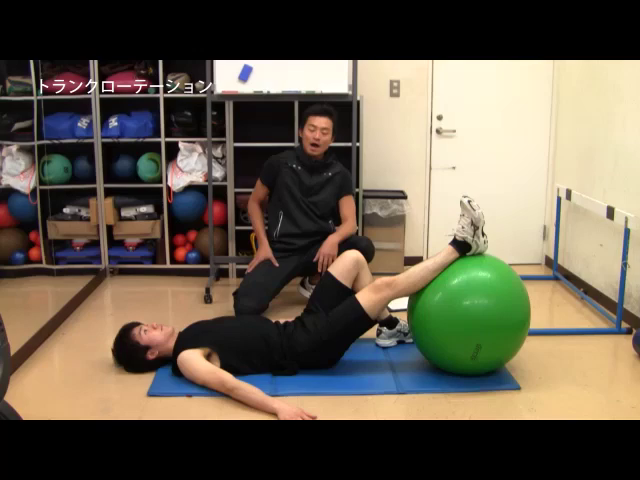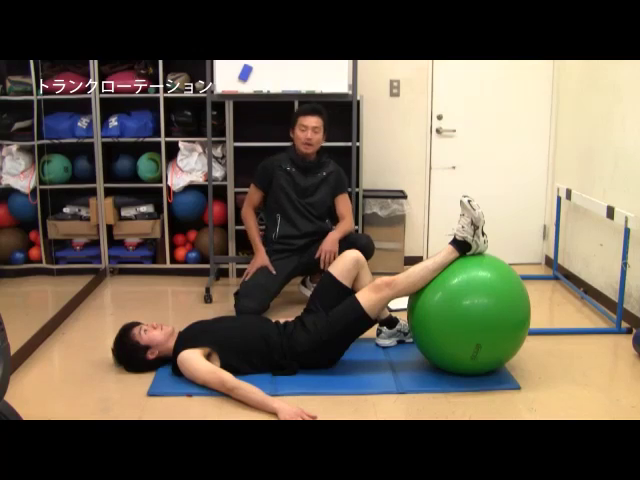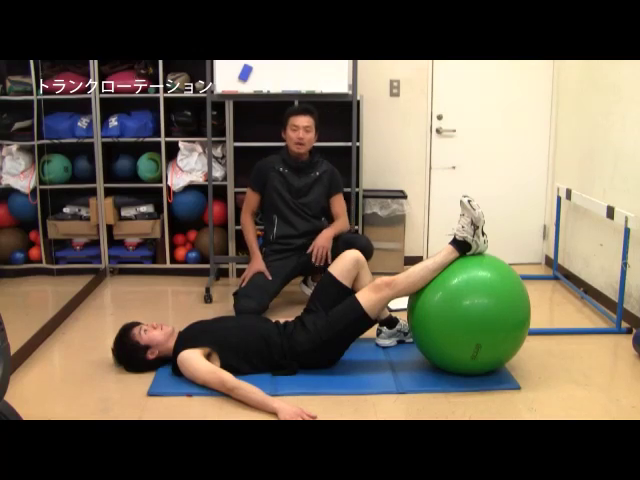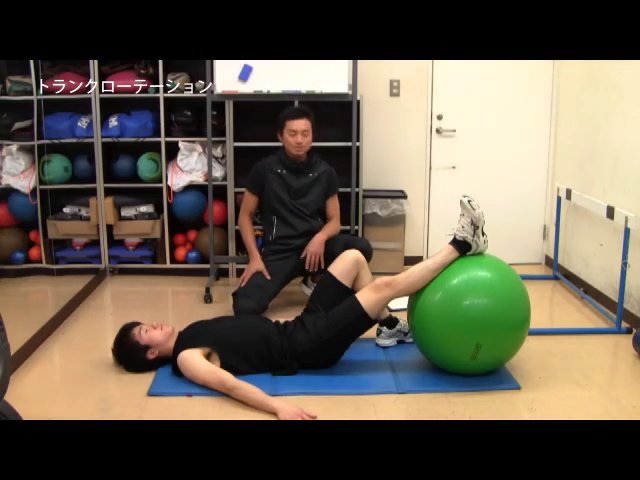
dt=0.3s
person 1, frame 1
left shoulder: (190, 333)
right shoulder: (186, 359)
right elbow: (228, 384)
right wrist: (277, 406)
left hip: (298, 328)
right hip: (305, 348)
left knee: (354, 258)
right knee: (384, 286)
right ankle: (462, 246)
person 1, frame 2
left shoulder: (190, 334)
right shoulder: (186, 358)
right elbow: (227, 383)
right wrist: (277, 406)
left hip: (297, 328)
right hip: (305, 348)
left knee: (354, 257)
right knee: (383, 286)
right ankle: (461, 245)
person 1, frame 3
left shoulder: (191, 333)
right shoulder: (186, 359)
right elbow: (228, 383)
right wrist: (277, 406)
left hip: (297, 328)
right hip: (306, 348)
left knee: (354, 257)
right knee: (384, 285)
right ankle: (462, 244)
person 1, frame 4
left shoulder: (190, 333)
right shoulder: (186, 358)
right elbow: (228, 383)
right wrist: (277, 406)
left hip: (298, 327)
right hip: (305, 348)
left knee: (354, 257)
right knee: (384, 285)
right ankle: (461, 245)
person 2, frame 1
left shoulder: (339, 174)
right shoulder: (279, 164)
left elbow: (350, 222)
right elbow: (254, 203)
left wrist: (334, 239)
right wrist: (263, 244)
left hip: (318, 248)
right hip: (280, 250)
left knee: (364, 247)
right knee: (246, 307)
left ankle: (315, 281)
person 2, frame 2
left shoulder: (333, 173)
right shoulder: (273, 166)
left elbow: (347, 220)
right elbow: (248, 209)
left wrist: (334, 235)
right wrist: (259, 251)
left hip: (318, 247)
right hip: (279, 251)
left knee: (364, 244)
right knee: (247, 308)
left ankle: (316, 280)
person 2, frame 3
left shoulder: (327, 172)
right shoulder: (266, 168)
left elbow: (342, 220)
right elbow: (247, 214)
left wrist: (328, 233)
right wrist: (256, 256)
left hip: (316, 246)
right hip: (278, 251)
left knee: (363, 246)
right knee: (246, 308)
left ankle: (316, 280)
person 2, frame 4
left shoulder: (325, 172)
right shoulder: (264, 170)
left elbow: (334, 221)
right elbow: (245, 216)
left wrist: (320, 238)
right wrist: (255, 257)
left hip: (314, 246)
right hip: (278, 251)
left knee: (362, 249)
right knee: (245, 308)
left ankle: (316, 280)
